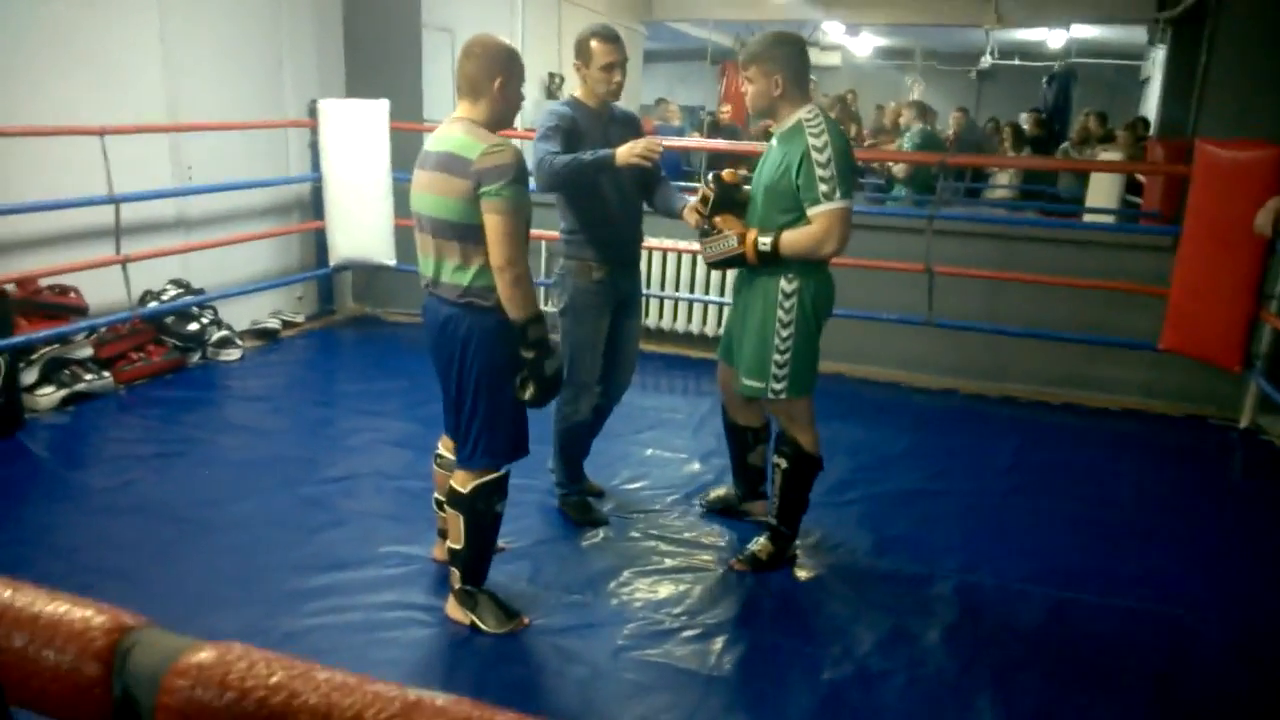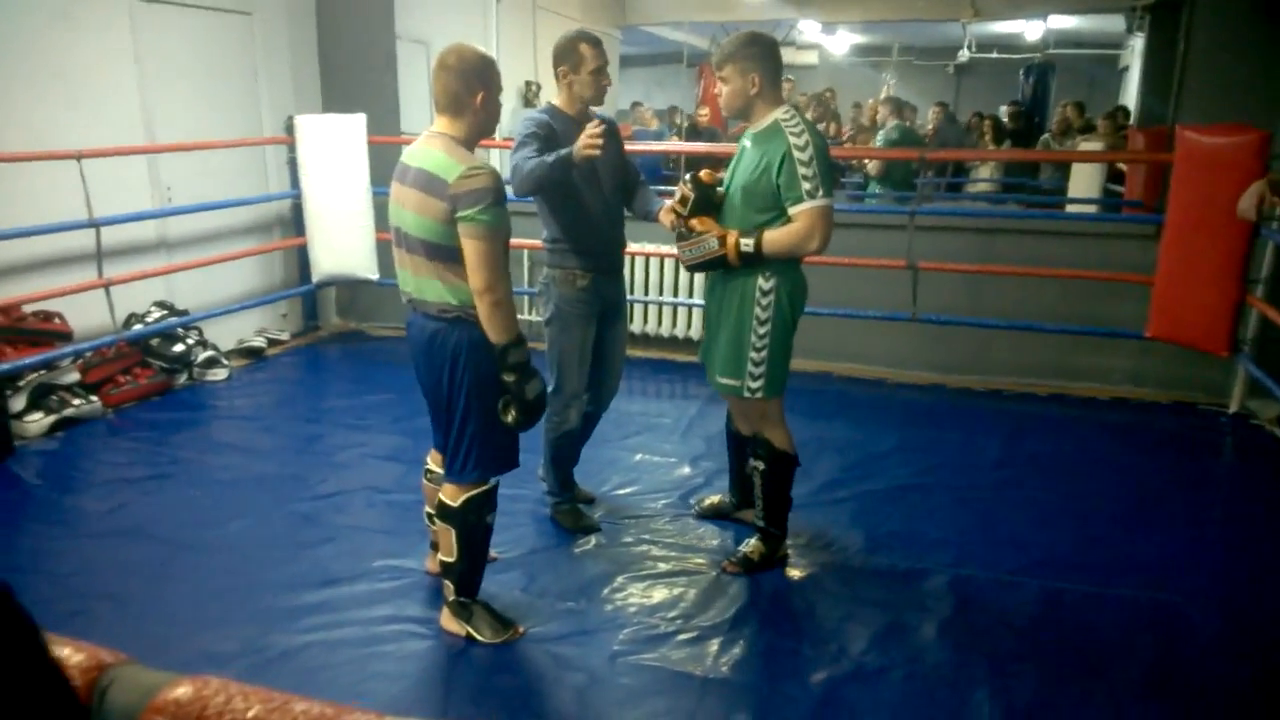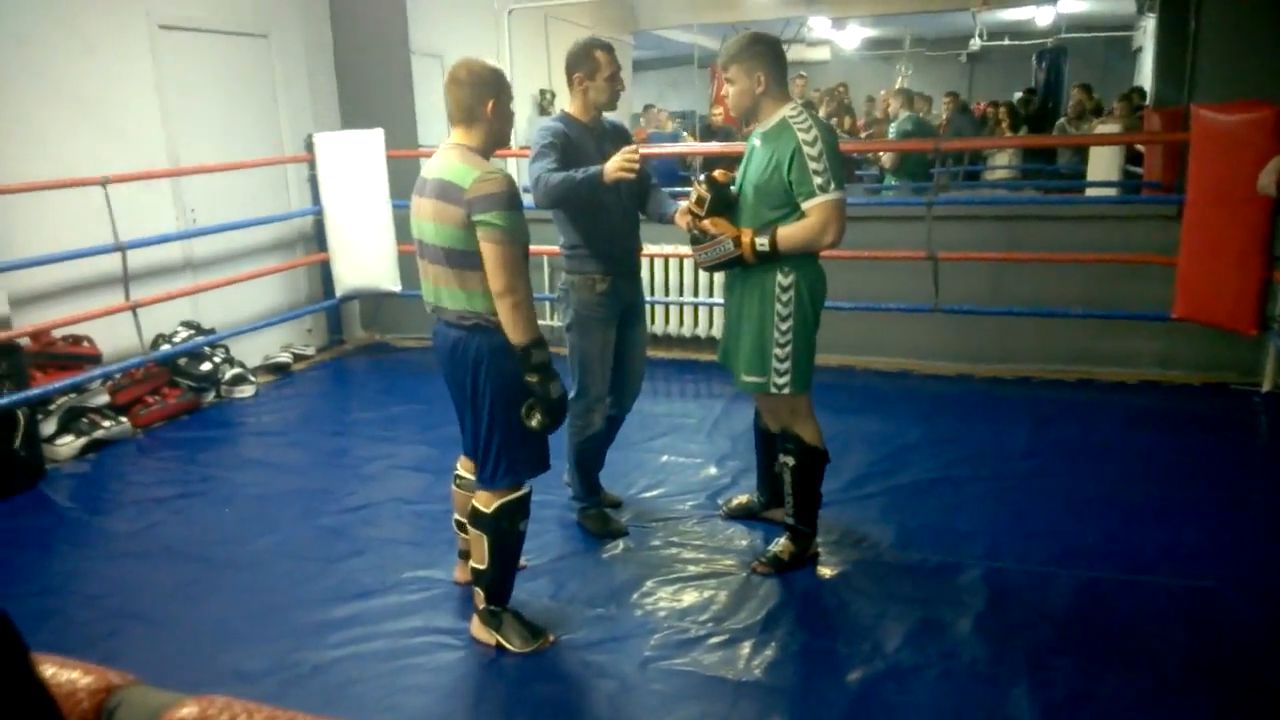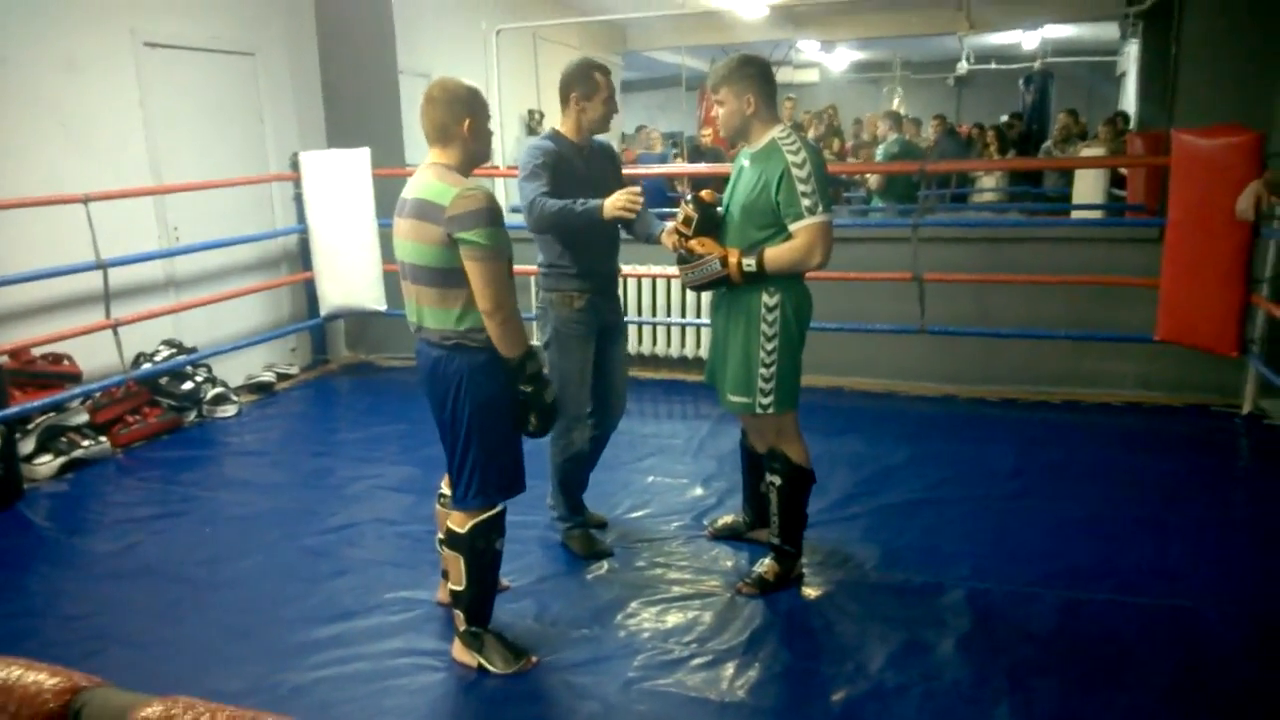
dt=0.5s
person 1, frame 1
left shoulder: (432, 146)
right shoulder: (497, 155)
right elbow: (507, 266)
right wrist: (536, 340)
left hip: (440, 308)
right hip: (481, 320)
left knee: (458, 432)
right knee: (486, 457)
left ankle: (448, 538)
right ankle: (466, 593)
person 1, frame 2
left shoulder: (409, 159)
right shoulder: (473, 177)
right elbow: (488, 290)
right wrist: (519, 367)
left hip: (422, 325)
right hip: (463, 336)
left knee: (445, 447)
right knee: (473, 470)
left ankle: (441, 550)
right ankle: (460, 605)
person 1, frame 3
left shoulder: (430, 172)
right shoulder: (489, 181)
right elbow: (508, 291)
right wrist: (539, 366)
left hip: (449, 331)
right hip: (487, 341)
left knee: (476, 453)
right knee: (506, 476)
left ankle: (470, 558)
right ankle: (491, 612)
person 1, frame 4
left shoulder: (411, 191)
right shoulder: (470, 200)
right elbow: (497, 308)
right wrist: (532, 376)
left hip: (432, 351)
right hip: (472, 361)
left knee: (459, 474)
right knee: (481, 494)
left ankle: (455, 579)
right ankle: (472, 634)
person 2, frame 1
left shoulder: (817, 139)
right shoulder: (786, 133)
left elbow: (829, 237)
left wrist: (750, 244)
right wrist: (732, 207)
left hip: (791, 292)
right hip: (761, 286)
left knee: (790, 411)
right knee: (733, 386)
left ankle: (781, 537)
right ankle: (749, 491)
person 2, frame 2
left shoulder: (795, 140)
right shoulder: (753, 136)
left elbow: (813, 233)
left wrist: (732, 244)
right wrist: (704, 207)
left hip: (763, 290)
right hip: (731, 284)
left knee: (763, 411)
right knee: (738, 400)
left ankle: (773, 537)
right ankle: (742, 497)
person 2, frame 3
left shoulder: (804, 135)
right shoulder: (762, 135)
left elbow: (826, 227)
left wrist: (746, 242)
right wrist: (716, 207)
left hip: (783, 287)
right hip: (751, 282)
left knee: (790, 407)
right knee: (765, 398)
left ankle: (803, 535)
right ankle: (770, 497)
person 2, frame 4
left shoulder: (792, 156)
right shoulder: (748, 156)
left elbow: (814, 248)
left wrist: (733, 262)
right wrist: (703, 232)
left hip: (768, 307)
right hip: (737, 302)
left knee: (777, 428)
right knee: (750, 416)
left ankle: (788, 555)
right ankle: (756, 517)
person 3, frame 1
left shoulder: (628, 121)
right shoulder: (560, 119)
left elbow: (652, 183)
right elbow: (546, 173)
left wrist: (682, 206)
right wrist: (612, 157)
left hip: (626, 270)
right hip: (584, 273)
left knee: (616, 380)
right knee: (580, 385)
left ankle: (570, 464)
right ankle: (568, 487)
person 3, frame 2
left shoulder: (606, 128)
right shoulder: (540, 126)
left elbow: (631, 186)
right elbow: (521, 179)
left wrist: (659, 209)
right wrist: (573, 154)
left hip: (610, 277)
right hip: (569, 281)
left knee: (604, 387)
right knee: (568, 393)
left ankle: (559, 470)
right ankle: (560, 495)
person 3, frame 3
left shoulder: (617, 132)
right shoulder: (554, 135)
left elbow: (644, 190)
right elbow: (543, 189)
left wrist: (674, 211)
right wrist: (602, 174)
left hip: (628, 279)
right hip: (588, 285)
left knee: (626, 389)
right knee: (590, 396)
left ankle: (583, 475)
right ankle: (586, 500)
person 3, frame 4
left shoulder: (605, 153)
right shoulder: (542, 153)
left elbow: (631, 209)
right elbow: (536, 212)
left wrist: (659, 231)
right wrist: (601, 208)
left hip: (605, 297)
right hip: (566, 302)
left knee: (610, 408)
right knee: (573, 415)
left ankle: (567, 497)
right ankle: (570, 521)
